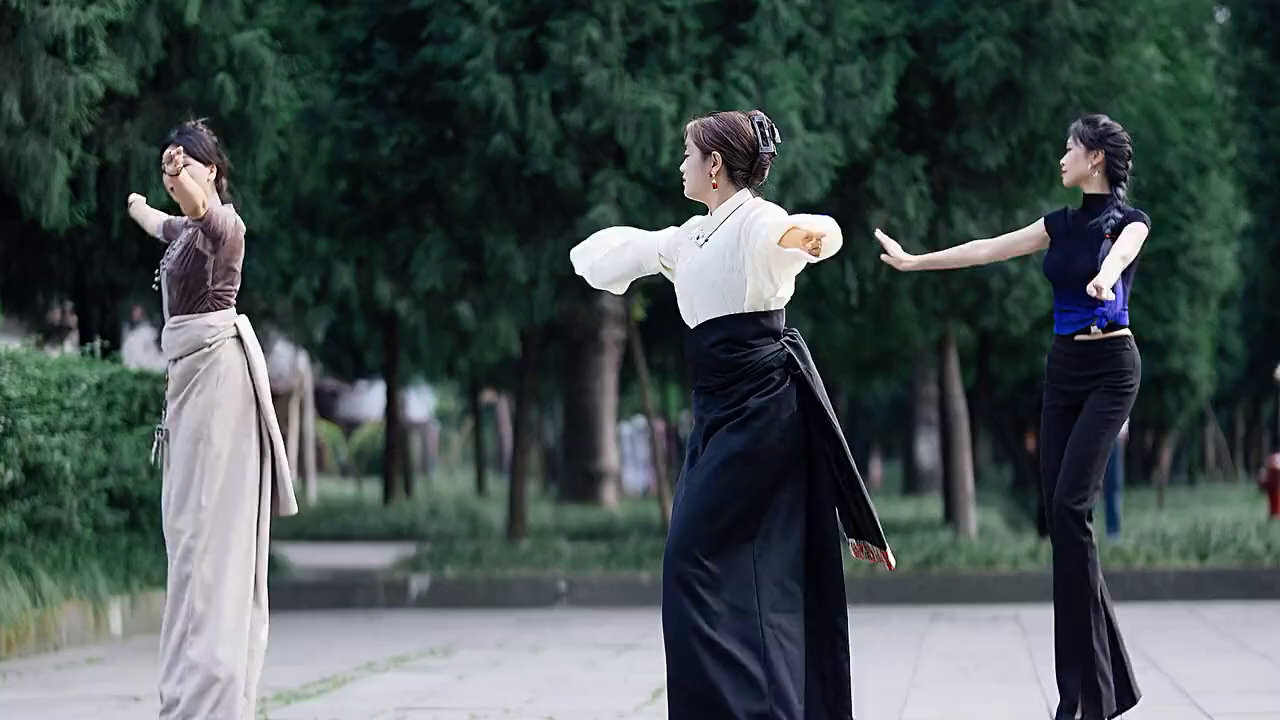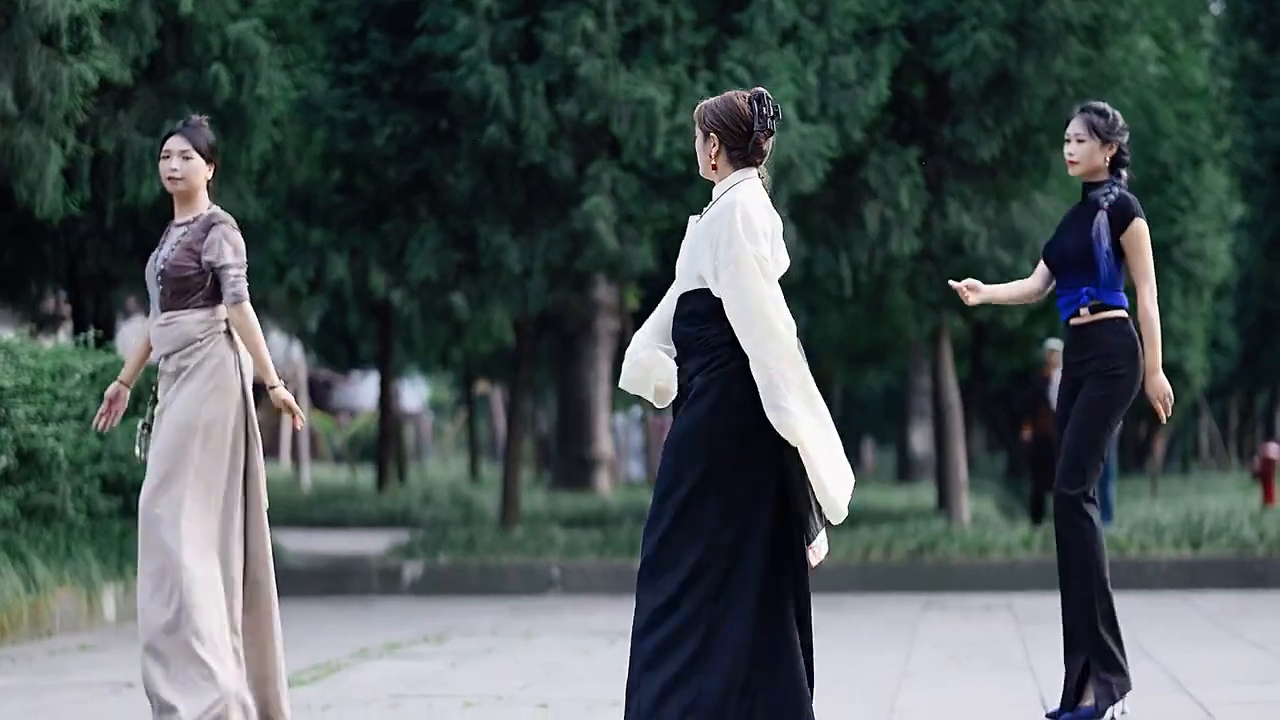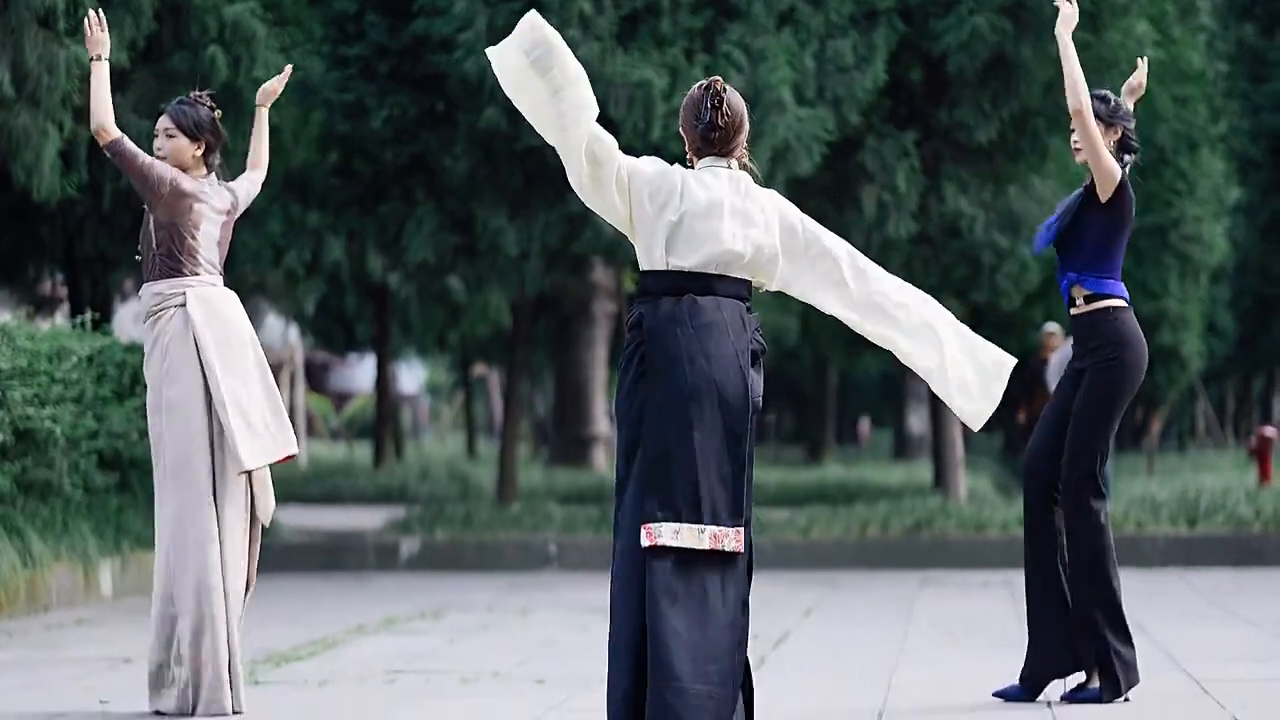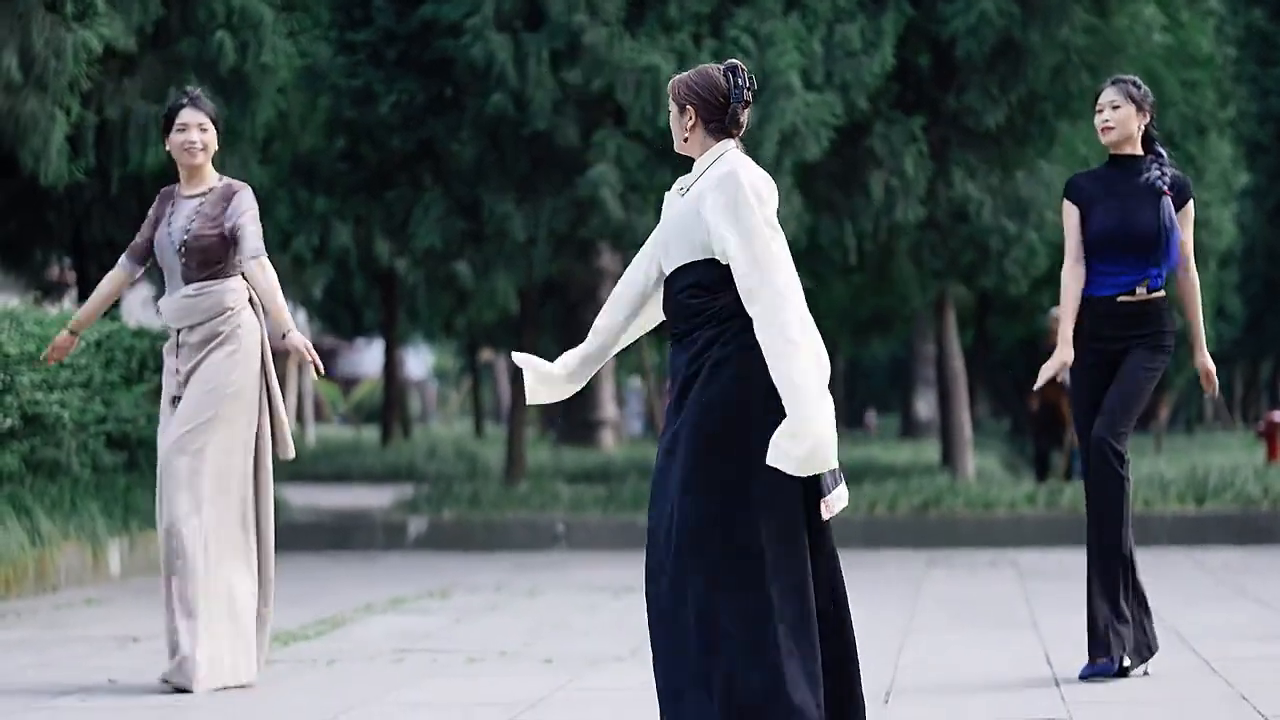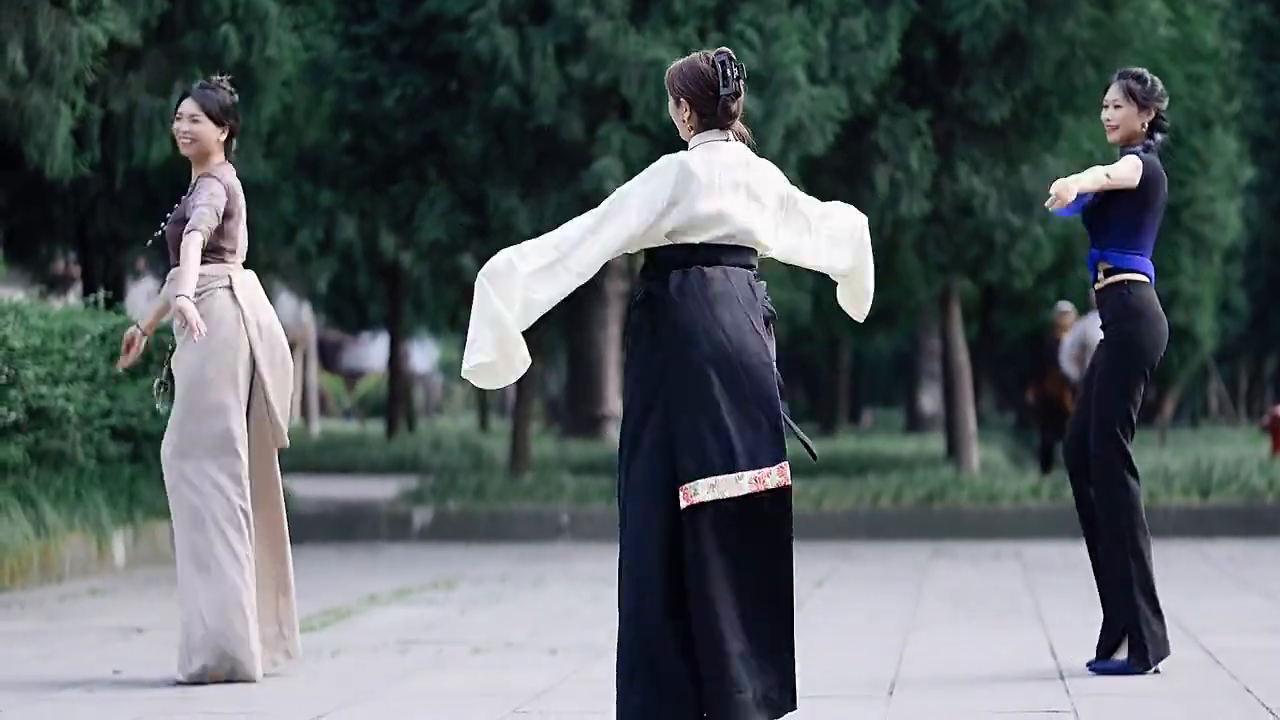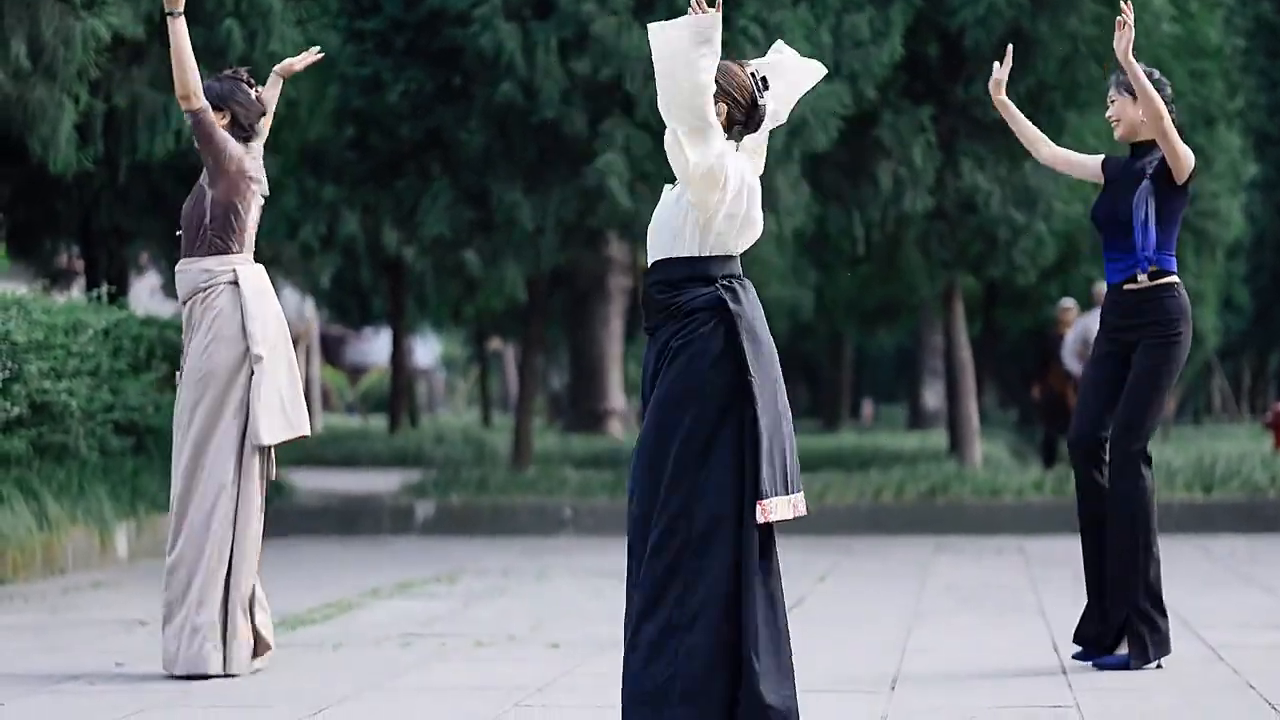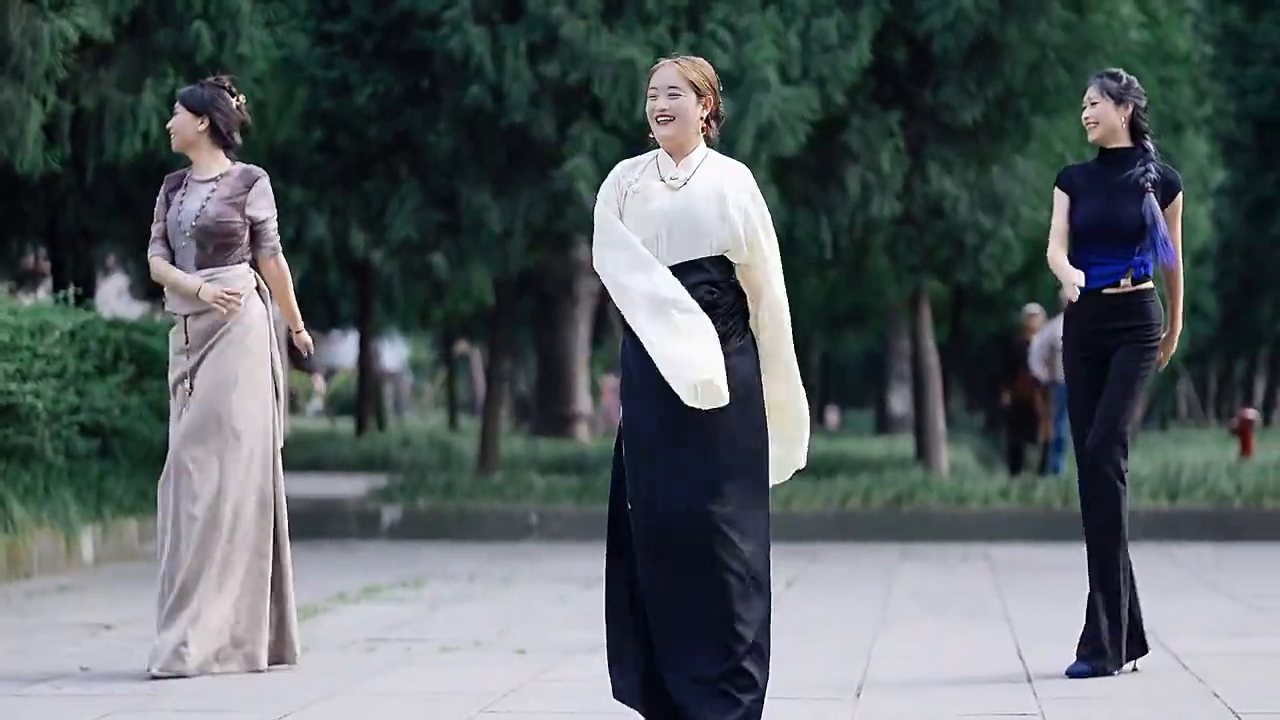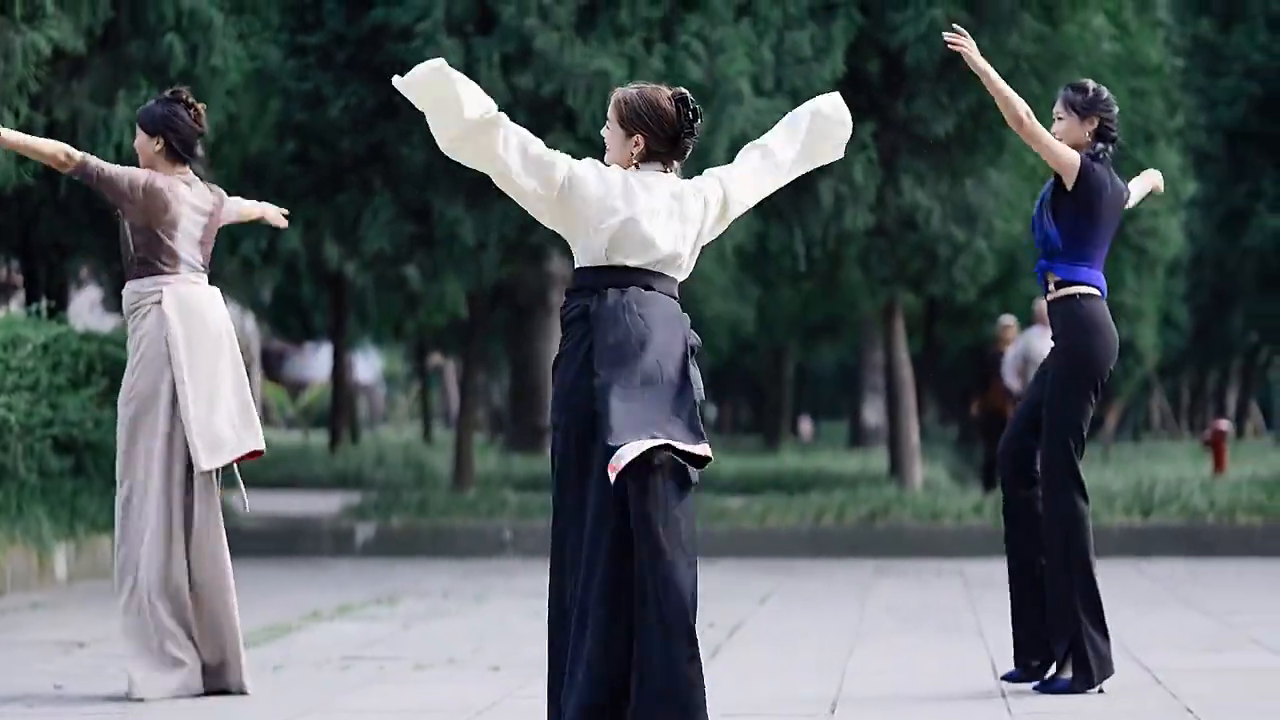
dt=0.7s
person 1, frame 1
left shoulder: (757, 225)
right shoulder: (699, 234)
left elbow: (797, 232)
right elbow: (645, 249)
left wrist: (806, 238)
right wrist: (601, 250)
left hip: (761, 409)
right hip: (723, 412)
left knee: (694, 562)
right knee: (758, 568)
person 1, frame 2
left shoulder: (737, 210)
right shoulder: (732, 208)
left elbow: (756, 313)
right elbow: (684, 301)
left wrist: (792, 411)
right wrist: (650, 359)
left hip: (734, 388)
right hip: (719, 380)
left knee: (692, 548)
right knee: (743, 551)
person 1, frame 3
left shoulder: (660, 186)
right shoulder: (771, 209)
left elbow: (583, 140)
right elbow: (856, 280)
left wrist: (538, 48)
right wrist: (941, 340)
left hip: (665, 357)
right hip: (731, 361)
left knee: (661, 528)
right knee: (710, 528)
person 1, frame 4
left shoulder: (741, 180)
right shoulder: (692, 190)
left elbow: (772, 280)
right elbow: (647, 283)
left wrist: (801, 390)
right wrist: (574, 364)
left hip: (735, 359)
right hip: (710, 369)
left knee: (727, 532)
right knee: (702, 529)
person 1, frame 5
left shoulder: (673, 174)
right shoulder: (763, 176)
left elbow: (594, 235)
right elbow: (830, 227)
left wrist: (512, 293)
right wrist: (852, 273)
left hip: (681, 333)
right hip: (744, 332)
left knee: (674, 511)
right knee: (737, 514)
person 1, frame 6
left shoulder: (714, 168)
right shoulder: (730, 159)
left elbow: (691, 120)
right elbow: (728, 116)
right wrist: (782, 62)
left hip: (701, 341)
right hip: (714, 341)
left knee: (688, 507)
right knee: (714, 509)
person 1, frame 7
left shoulder: (733, 181)
right shoulder: (624, 182)
left elbow: (766, 287)
right elbow: (619, 264)
left wrist: (776, 383)
right wrist: (677, 336)
left hip: (723, 360)
right hip: (651, 359)
left knee: (715, 516)
right knee: (652, 514)
person 1, frame 8
left shoulder: (609, 187)
right shoulder: (699, 194)
left elbow: (530, 156)
right elbow: (764, 157)
left wrist: (453, 96)
right wrist: (817, 119)
left hip: (609, 343)
right hip: (663, 339)
left knee: (600, 522)
right knee: (650, 518)
person 2, frame 1
left shoulder: (1131, 220)
right shoulder: (1061, 220)
left elbow: (1123, 257)
right elbow: (992, 248)
left wrist: (1107, 277)
right wrist: (917, 260)
left hip: (1108, 373)
right hip: (1061, 373)
left knee: (1070, 504)
right knee: (1061, 514)
person 2, frame 2
left shoulder: (1122, 205)
right shoulder: (1077, 214)
left elbow: (1146, 292)
right elbow: (1036, 285)
left wrist: (1153, 367)
right wrist: (986, 293)
left hip: (1110, 354)
right hip: (1078, 358)
left knee: (1072, 491)
right knee: (1069, 497)
person 2, frame 3
left shoulder: (1112, 185)
right shoulder: (1100, 191)
left elbow: (1087, 116)
right wrist: (1126, 97)
left hip: (1111, 345)
right hip: (1088, 348)
left knee: (1078, 485)
right knee: (1040, 476)
left ankle: (1109, 665)
right ankle: (1052, 656)
person 2, frame 4
left shoulder: (1173, 186)
right shoulder: (1082, 186)
left elbow: (1185, 269)
right elbow: (1073, 265)
left wrist: (1201, 348)
right wrist: (1063, 343)
left hip: (1149, 332)
right hip: (1093, 333)
left knee: (1105, 442)
right knee: (1097, 466)
left ankle: (1114, 636)
right ankle: (1130, 629)
person 2, frame 5
left shoulder: (1140, 163)
right shoulder: (1139, 174)
left elbow: (1104, 173)
left wrist: (1077, 182)
left hip: (1132, 321)
right hip: (1125, 325)
left knee: (1108, 457)
right knee: (1082, 452)
left ankle: (1139, 636)
right ankle: (1130, 620)
person 2, frame 6
left shoulder: (1175, 165)
right shoulder: (1116, 168)
left elbow: (1162, 119)
right elbow: (1046, 151)
left wrist: (1128, 59)
right wrist: (1002, 100)
left hip: (1160, 317)
right hip: (1117, 321)
left knee: (1127, 453)
right knee: (1085, 445)
left ankle: (1141, 630)
right ankle: (1109, 614)
person 2, frame 7
left shoulder: (1162, 179)
right shoulder: (1072, 179)
left elbow: (1173, 259)
right elbow: (1058, 244)
left wrist: (1173, 322)
right wrist: (1066, 273)
left hip: (1135, 324)
right hip: (1084, 326)
left knee: (1104, 451)
right knee: (1091, 457)
left ankle: (1106, 640)
right ankle: (1121, 633)
person 2, frame 8
left shoulder: (1081, 168)
right shoulder: (1109, 184)
left elbow: (1023, 122)
right elbow: (1141, 186)
left wrist: (978, 64)
right wrist: (1152, 178)
left hip: (1080, 331)
right hip: (1077, 333)
left knee: (1060, 475)
right knee: (1016, 457)
left ankle: (1082, 655)
right ankle: (1041, 645)
person 3, frame 1
left shoulder: (222, 220)
right shoulder: (189, 229)
left elbow: (210, 214)
right elbow: (166, 228)
left wrist: (193, 181)
right wrist: (139, 207)
left hip: (218, 377)
right hip: (195, 381)
left knee: (206, 524)
right knee: (204, 525)
person 3, frame 2
left shoulder: (218, 227)
right shoulder: (172, 232)
left elbow: (237, 305)
right elbow: (162, 316)
left wrist: (271, 380)
right wrist: (123, 382)
left hip: (207, 371)
right hip: (181, 376)
left knee: (175, 515)
right knee: (205, 521)
person 3, frame 3
left shoulder: (170, 186)
right shoulder: (224, 196)
left elbow: (103, 129)
right elbow: (258, 175)
left wrist: (98, 58)
right wrist: (263, 109)
left hip: (185, 332)
right hip: (219, 324)
left knee: (194, 488)
right knee: (211, 488)
person 3, frame 4
left shoulder: (237, 195)
right shoulder: (167, 201)
left elbow: (257, 261)
right elbow: (129, 264)
left wrist: (288, 327)
right wrist: (75, 327)
left hip: (228, 340)
right hip: (185, 348)
left knee: (187, 468)
right knee: (200, 482)
left ankle: (207, 648)
right ankle: (221, 644)
person 3, frame 5
left shoulder: (213, 181)
right shoulder: (215, 183)
left elbow: (194, 239)
right elbow: (192, 252)
left wrist: (183, 297)
right wrist: (147, 322)
left hip: (221, 322)
right hip: (215, 326)
left knee: (203, 465)
right knee: (233, 474)
left ankle: (229, 641)
right ankle: (255, 633)
person 3, frame 6
left shoulder: (228, 160)
right shoulder: (247, 161)
left elbow: (188, 96)
right elbow: (259, 126)
right wrist: (279, 76)
left hip: (224, 315)
right hip: (231, 316)
left knee: (216, 464)
right knee: (229, 466)
left ankle: (214, 639)
right ankle: (235, 627)
person 3, frame 7
left shoulder: (250, 181)
right shoulder: (173, 186)
left elbow: (269, 259)
right elbow: (156, 264)
left wrist: (296, 328)
right wrist: (196, 287)
left hip: (238, 330)
right hip: (191, 334)
left knee: (225, 471)
right knee: (207, 472)
left ankle: (217, 636)
right ankle: (245, 634)
person 3, frame 8
left shoulder: (146, 185)
right shoulder: (205, 193)
left elbow: (73, 159)
right elbow: (233, 207)
right wrist: (262, 209)
left hip: (166, 334)
right hip: (200, 330)
left knee: (157, 486)
right knee: (187, 492)
left ankle: (174, 661)
right ankle: (211, 656)
